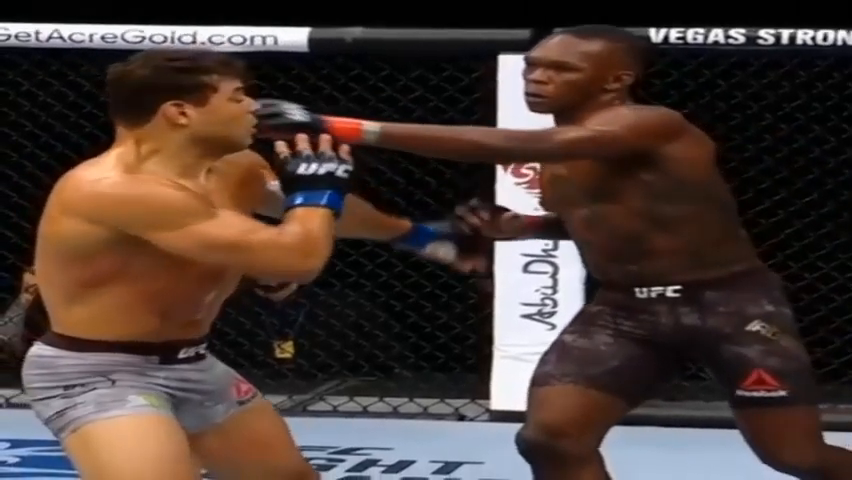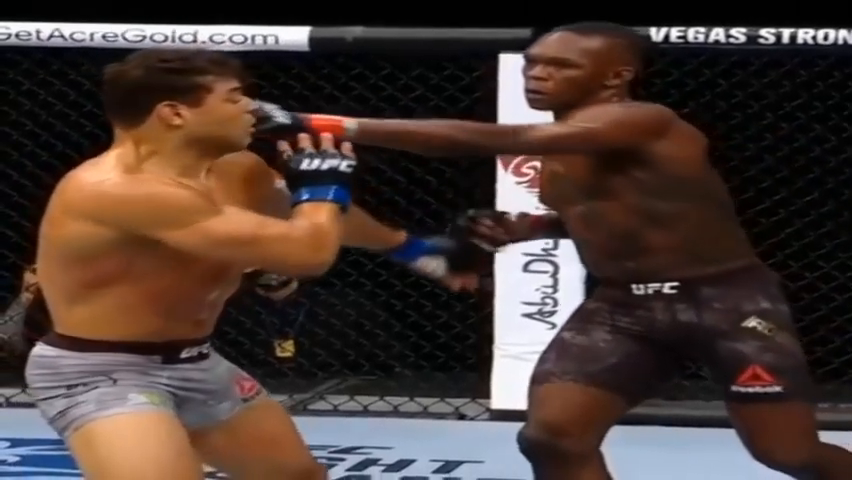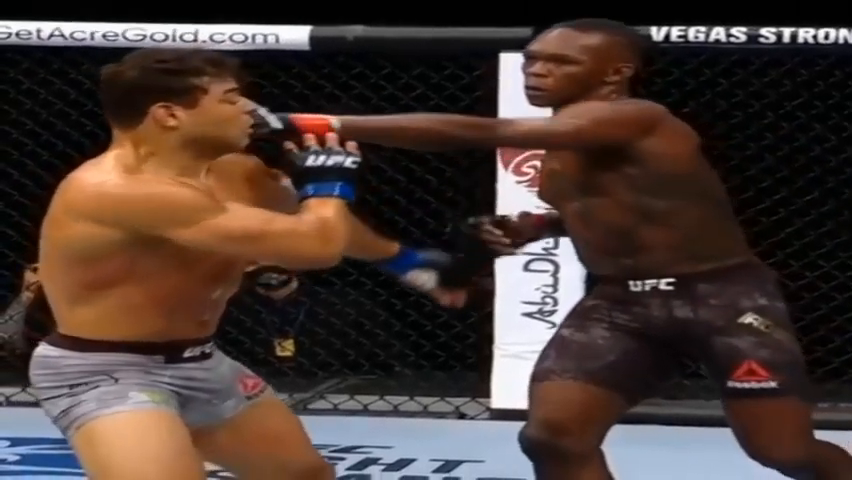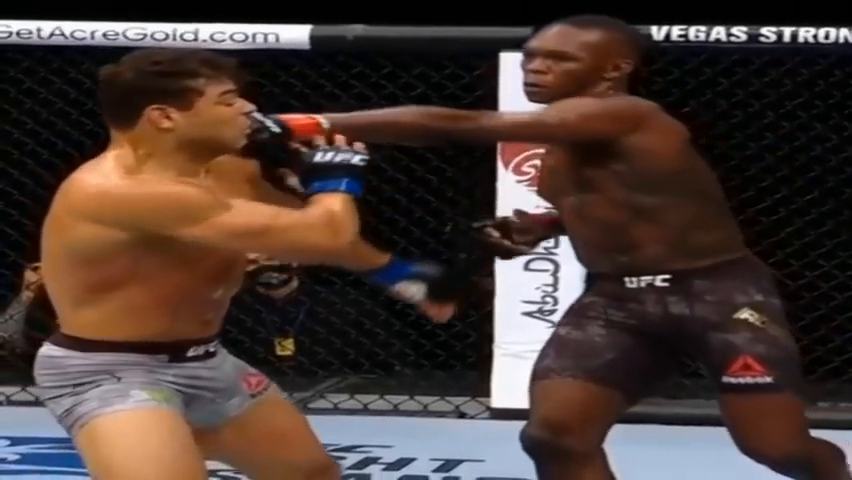
dt=0.2s
person 1, frame 1
left shoulder: (653, 127)
right shoulder: (556, 154)
left elbow: (516, 146)
left wrist: (349, 129)
right wrist: (521, 226)
left hip: (729, 301)
right hip: (620, 308)
person 1, frame 2
left shoulder: (643, 123)
right shoulder: (556, 149)
left elbow: (493, 140)
left wrist: (334, 126)
right wrist: (528, 227)
left hip: (724, 298)
right hip: (619, 304)
person 1, frame 3
left shoulder: (635, 120)
right shoulder: (560, 146)
left elbow: (479, 133)
left wrist: (326, 124)
right wrist: (535, 226)
left hip: (722, 295)
right hip: (617, 302)
person 1, frame 4
left shoulder: (623, 116)
right shoulder: (563, 140)
left elbow: (459, 124)
left wrist: (318, 124)
right wrist: (541, 226)
left hip: (716, 291)
right hip: (614, 299)
person 2, frame 1
left shoulder: (232, 169)
right shoulder: (113, 190)
left elbow: (328, 210)
right elbow: (296, 257)
left wrist: (415, 234)
right wrist: (315, 189)
left hip: (192, 365)
person 2, frame 2
left shoulder: (232, 171)
right shoulder: (116, 191)
left elbow: (319, 215)
right elbow: (306, 249)
right wrist: (323, 184)
left hip: (195, 365)
person 2, frame 3
left shoulder: (230, 172)
left elbow: (314, 219)
right elbow: (313, 243)
left wrist: (404, 260)
right wrist: (329, 182)
left hip: (200, 364)
person 2, frame 4
left shoulder: (224, 172)
left elbow: (314, 227)
right elbow: (320, 235)
left wrist: (394, 272)
right wrist: (335, 179)
left hip: (204, 363)
